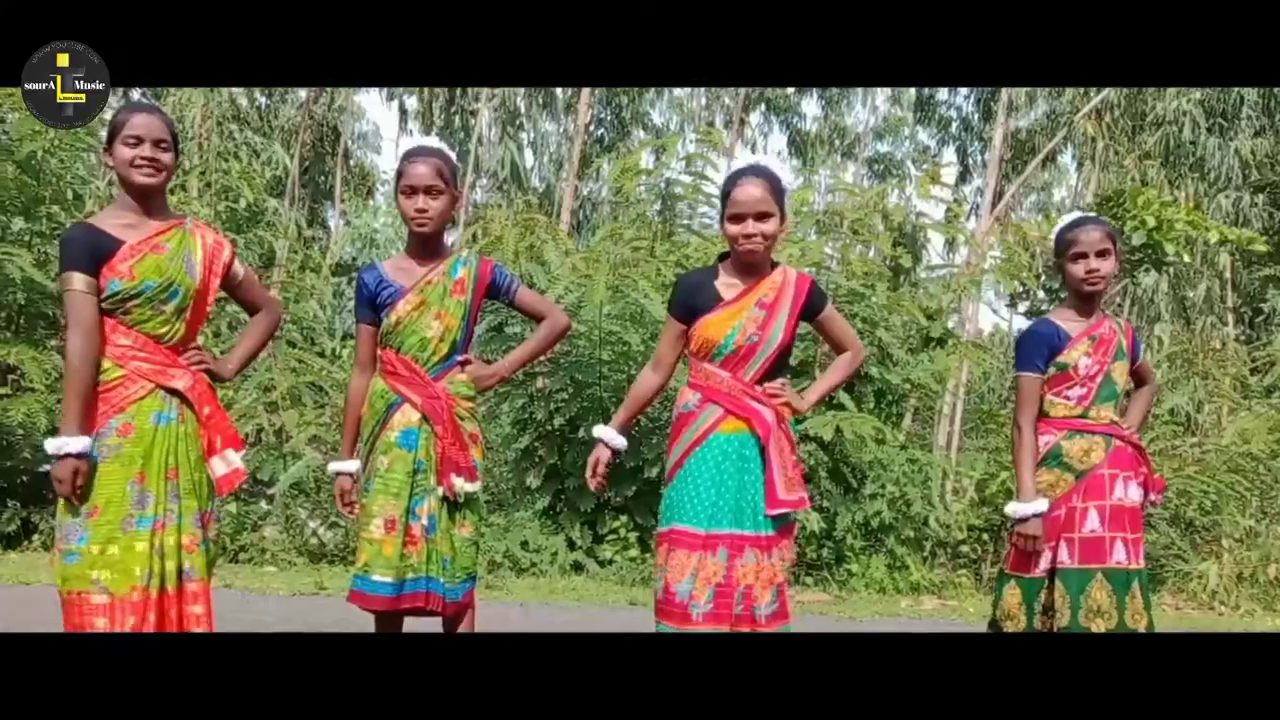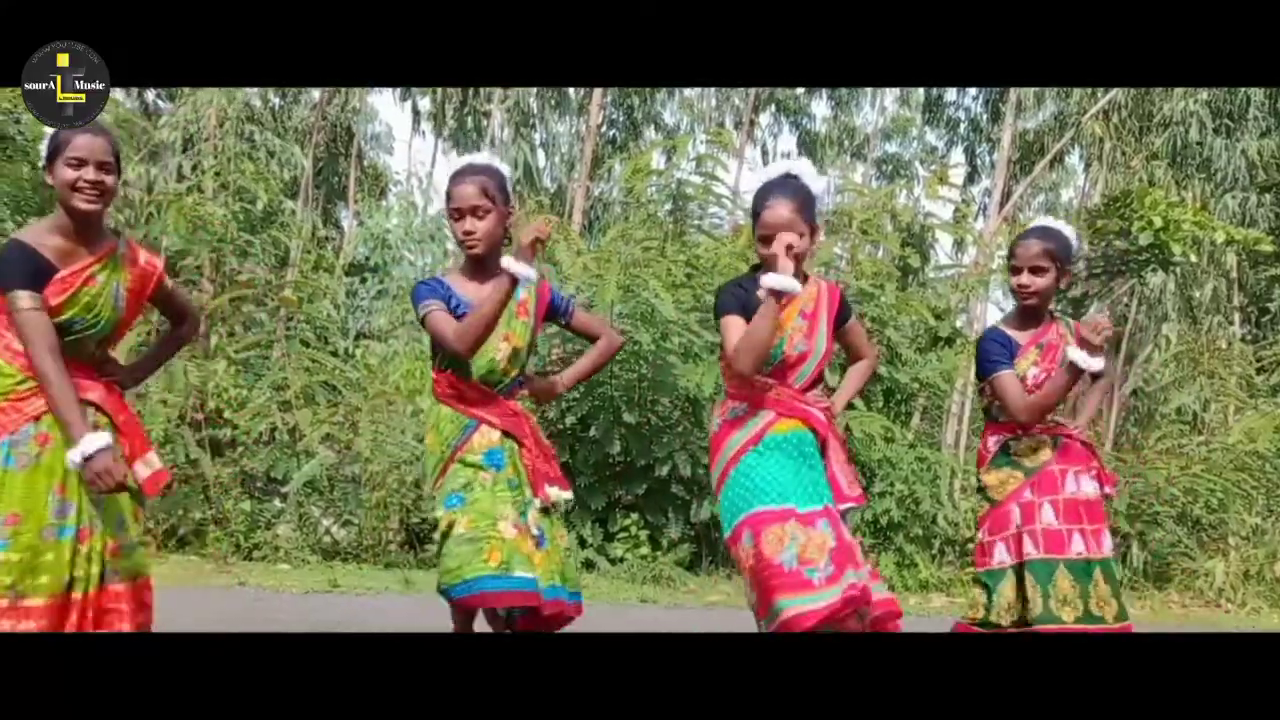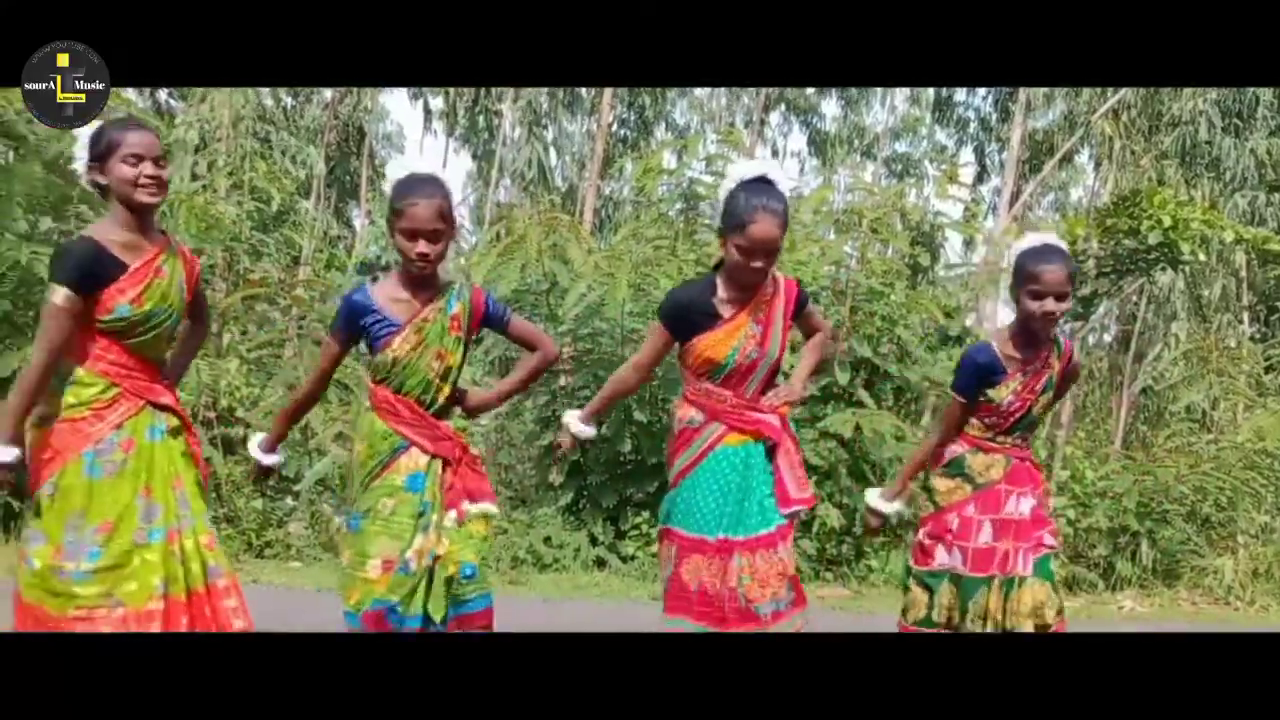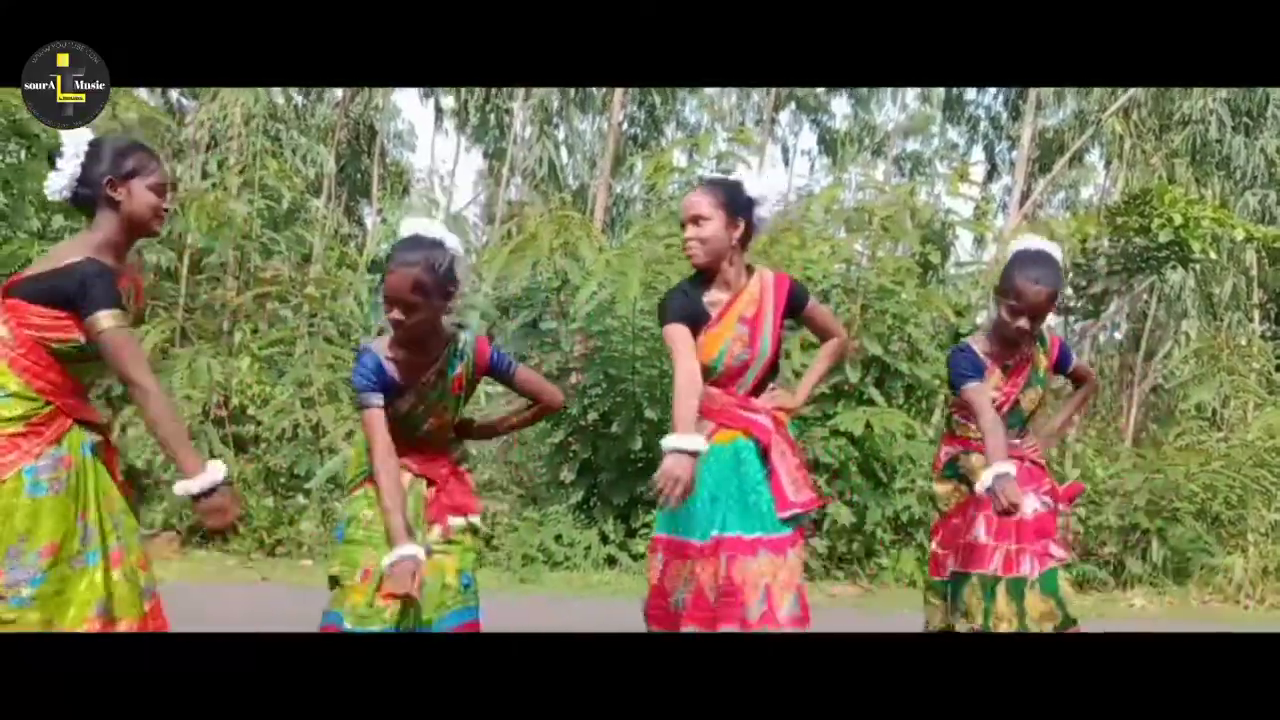
dt=1s
person 1, frame 1
left shoulder: (202, 241)
right shoulder: (86, 238)
left elbow: (268, 309)
right elbow: (81, 341)
left wrist: (229, 365)
right wrist: (70, 440)
left hip: (179, 417)
right hip: (113, 414)
left knee: (174, 551)
right knee: (111, 557)
person 1, frame 2
left shoulder: (132, 261)
left elbow: (187, 320)
right elbow: (44, 355)
left wrist: (132, 373)
right wrist: (85, 444)
left hip: (93, 413)
left knee: (104, 550)
person 1, frame 3
left shoulder: (177, 257)
right shoulder: (86, 254)
left elbow: (200, 319)
right elbow: (46, 353)
left hip: (149, 418)
right hip: (85, 414)
left knee: (168, 546)
right knee: (79, 556)
person 1, frame 4
left shoulder: (115, 272)
right shoulder: (88, 276)
right elbow: (140, 382)
right wrist: (200, 477)
left hip: (56, 429)
left knee: (96, 553)
person 2, frame 1
left shoulder: (799, 290)
right shoulder: (694, 287)
left elbow: (853, 351)
right elbow: (659, 368)
left wrist: (807, 399)
right wrist: (611, 434)
left hip: (762, 450)
right hip: (703, 445)
left knee: (756, 574)
right knee: (697, 571)
person 2, frame 2
left shoulder: (830, 298)
right shoulder: (736, 295)
left elbow: (866, 357)
right elbow: (743, 365)
left wrist: (838, 402)
right wrist: (777, 284)
left hip: (806, 446)
right hip: (753, 444)
left knee: (822, 562)
right knee: (785, 560)
person 2, frame 3
left shoulder: (787, 293)
right shoulder: (690, 301)
left elbow: (821, 333)
right elbow: (638, 369)
left wrist: (796, 384)
right wrist: (585, 419)
left hip: (759, 449)
right hip: (705, 447)
left knee: (762, 573)
right knee: (701, 567)
person 2, frame 4
left shoulder: (779, 290)
right shoulder: (680, 302)
left elbow: (838, 337)
right elbow: (685, 375)
left wrist: (798, 395)
right wrist: (680, 448)
left hip: (760, 454)
right hip: (702, 454)
left knee: (767, 583)
right knee: (686, 575)
person 3, frame 1
left shoulder: (477, 273)
right shoulder: (374, 278)
left elbow: (557, 319)
right elbow: (363, 372)
left wrist: (500, 370)
right wrist: (346, 460)
left hip: (451, 433)
right hip: (391, 437)
left knee: (455, 567)
right knee: (385, 564)
person 3, frame 2
left shoulder: (536, 292)
right shoulder: (433, 291)
left elbow: (610, 338)
right elbow: (460, 343)
left wrist: (560, 382)
right wrist: (514, 270)
left hip: (517, 446)
right hip: (462, 445)
left knee: (534, 583)
right knee: (474, 568)
person 3, frame 3
left shoulder: (470, 302)
right shoulder: (365, 303)
left elbow: (547, 349)
right elbow: (317, 381)
left wrist: (490, 397)
right wrist: (270, 442)
left hip: (442, 456)
right hip: (385, 456)
left knee: (461, 569)
right knee: (379, 586)
person 3, frame 4
left shoulder: (473, 351)
right shoulder: (372, 363)
left elbow: (553, 400)
right elbow: (384, 456)
left wrist: (481, 430)
right wrist: (402, 550)
left hip: (442, 483)
right hip: (382, 484)
left knee: (448, 596)
right knee: (365, 596)
person 4, frame 1
left shoulder: (1122, 333)
right shoulder: (1043, 334)
left elbow: (1148, 384)
right elbow: (1024, 424)
left wrist: (1127, 431)
right wrist: (1027, 504)
left hip: (1114, 480)
right hip: (1061, 477)
left knee: (1111, 597)
right knee: (1062, 595)
person 4, frame 2
left shoulder: (1071, 331)
right shoulder: (996, 340)
left elbow: (1103, 376)
right elbow: (1024, 412)
left wrist: (1081, 422)
right wrist: (1079, 357)
left hip: (1069, 471)
right hip: (1016, 473)
left knee: (1084, 584)
right knee: (1015, 589)
person 4, frame 3
left shoulder: (1060, 351)
right shoulder: (983, 358)
right elbow: (941, 434)
right wrist: (891, 494)
left hip: (1019, 485)
right hip: (966, 482)
left knee: (1031, 605)
right knee: (938, 602)
person 4, frame 4
left shoulder: (1049, 347)
right shoulder: (967, 357)
left elbow: (1089, 381)
right elbow: (985, 417)
left wrist: (1049, 434)
right wrist: (997, 475)
left hip: (1026, 475)
right hip: (973, 476)
left knee: (1038, 594)
right knee: (976, 585)
